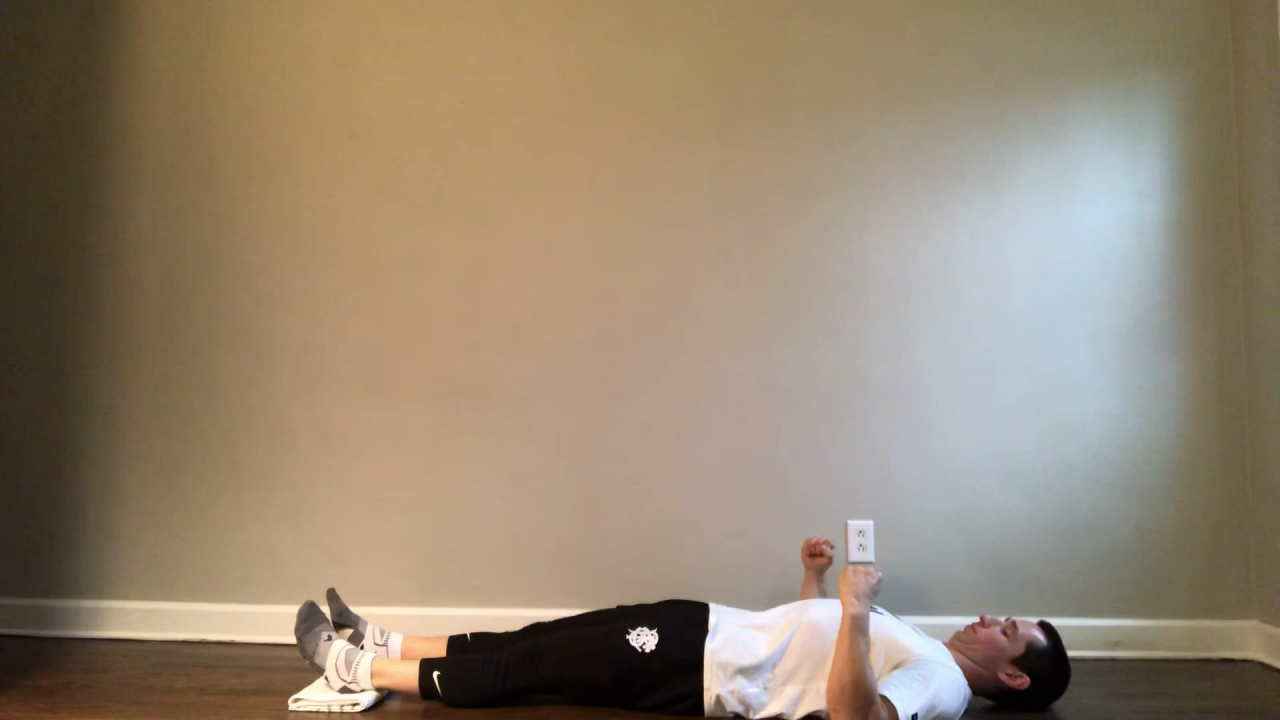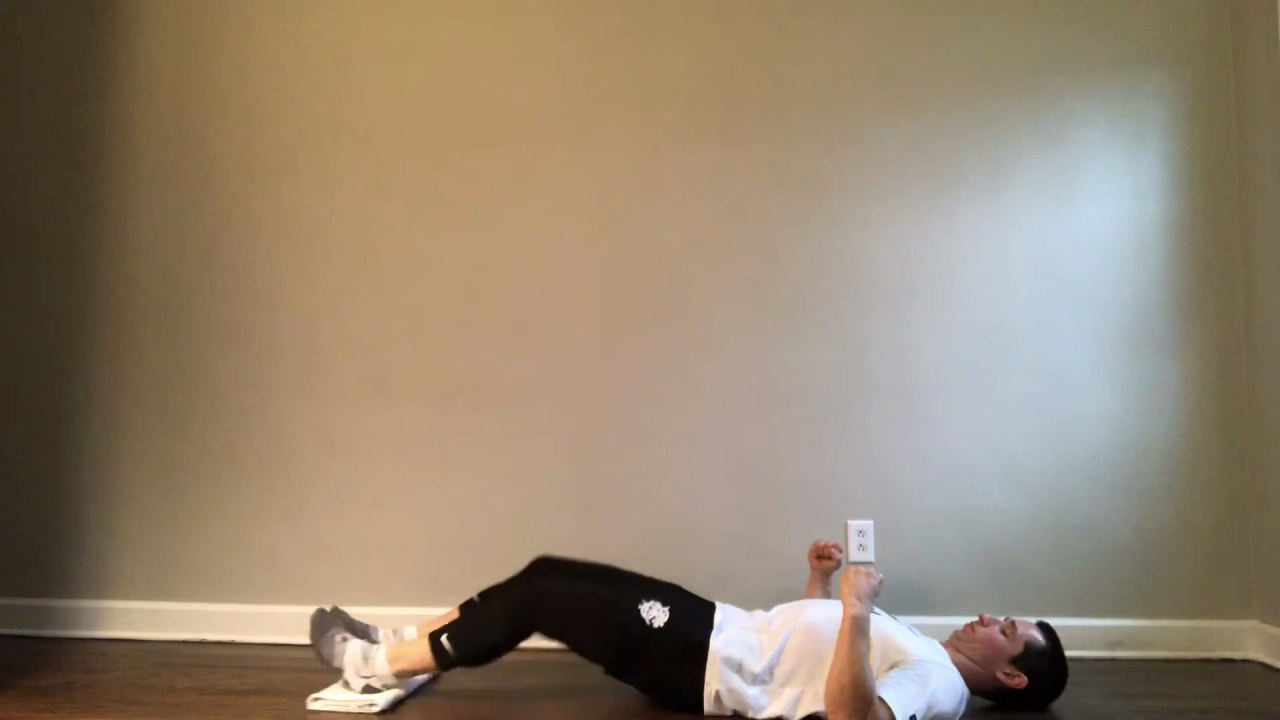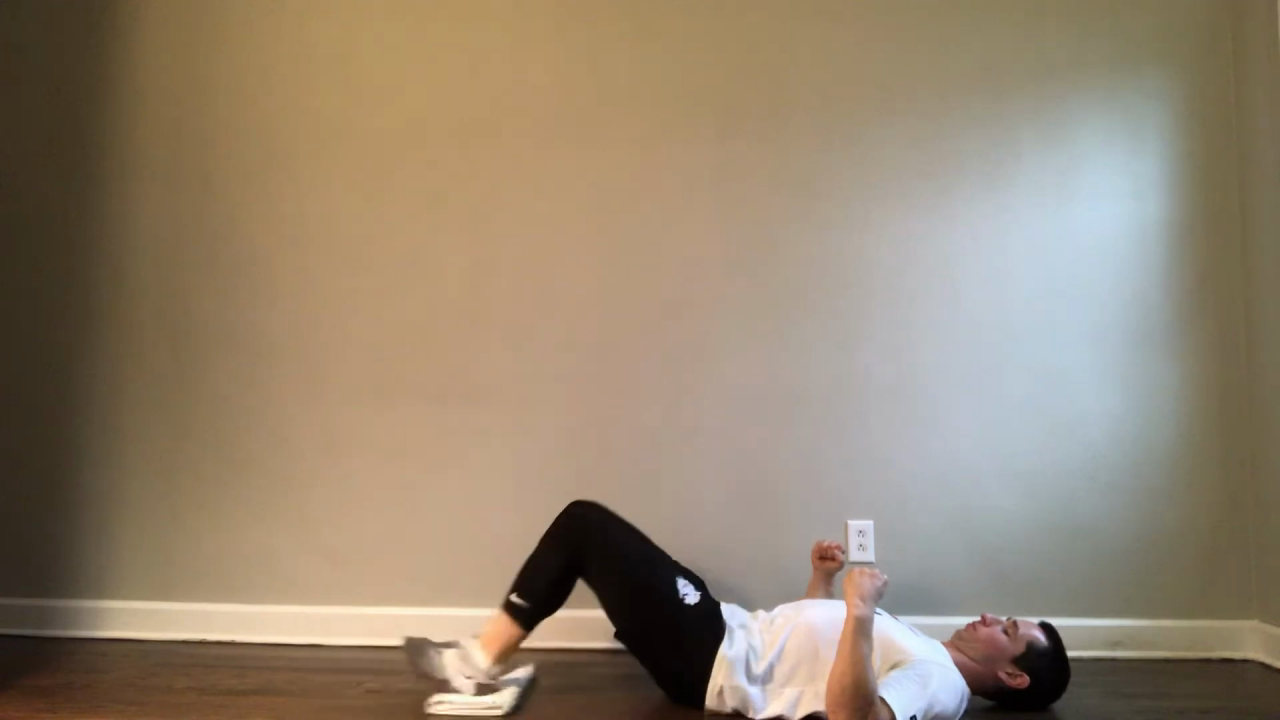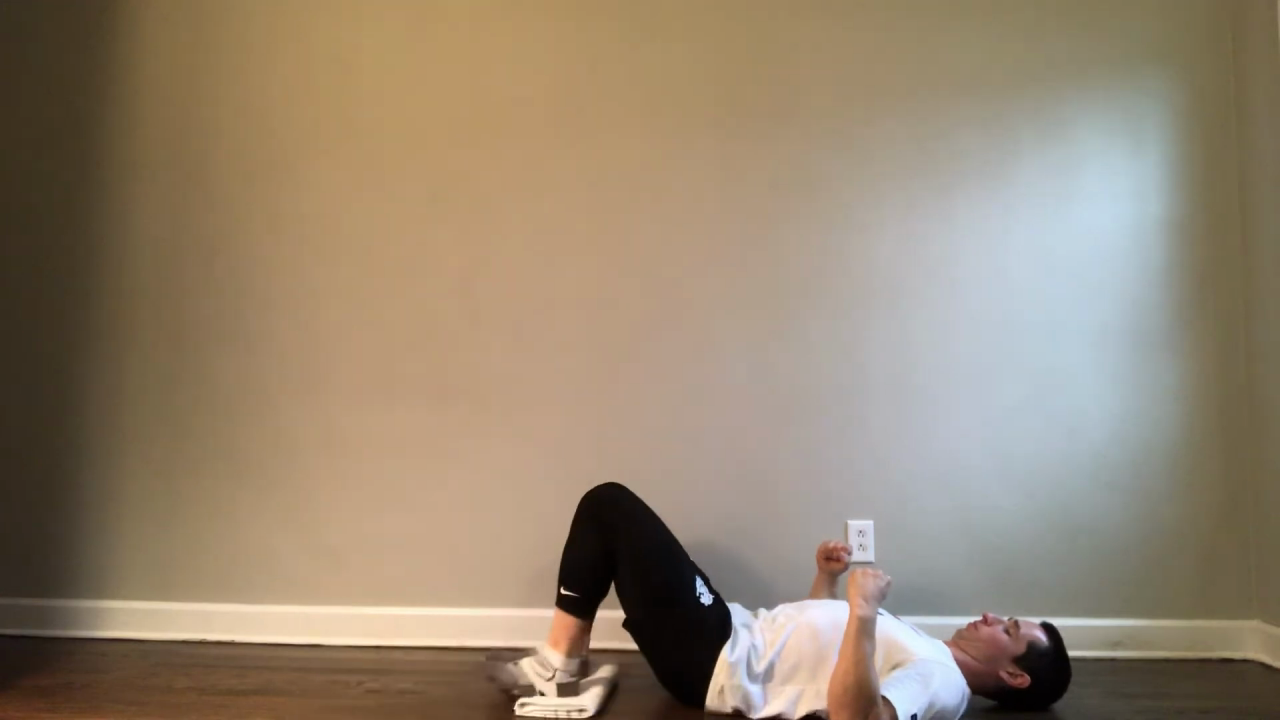
dt=0.4s
person 1, frame 1
right shoulder: (922, 651)
left wrist: (854, 609)
right wrist: (816, 578)
right hip: (714, 630)
right knee: (539, 640)
right ankle: (382, 645)
person 1, frame 2
right shoulder: (926, 656)
left wrist: (855, 609)
right wrist: (822, 579)
right hip: (716, 627)
left knee: (538, 595)
right knee: (548, 575)
right ankle: (397, 645)
person 1, frame 3
right shoulder: (925, 655)
left wrist: (860, 612)
right wrist: (824, 580)
left hip: (714, 663)
right hip: (730, 631)
left knee: (583, 523)
right knee: (586, 526)
left ankle: (480, 663)
right ankle: (483, 659)
person 1, frame 4
right shoulder: (928, 657)
left wrist: (863, 611)
right wrist: (828, 581)
left hip: (717, 666)
right hip: (735, 635)
left knee: (608, 505)
right knee: (610, 509)
left ankle: (557, 668)
right ankle: (560, 664)
